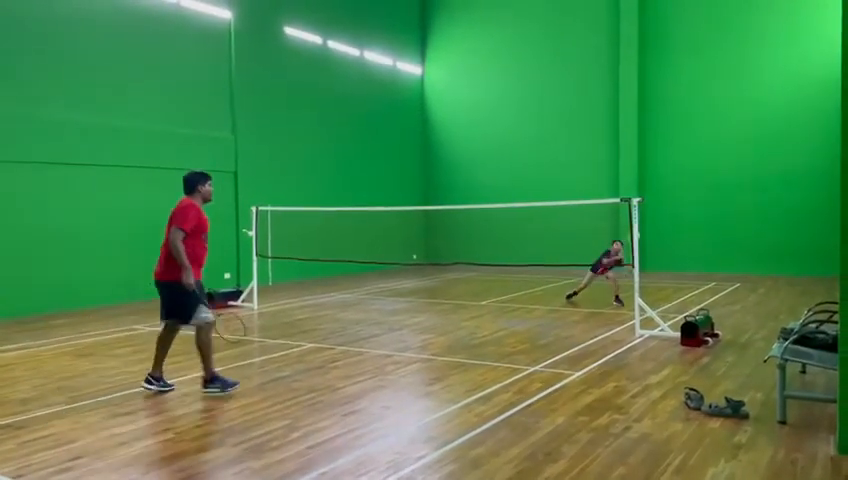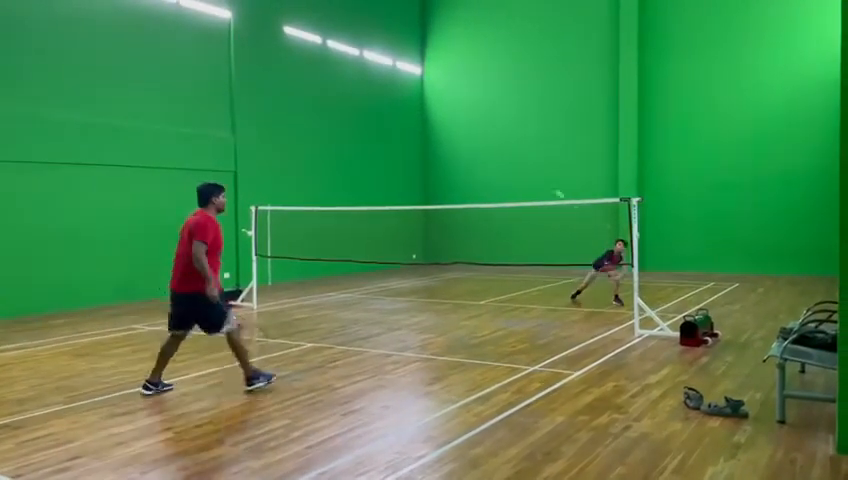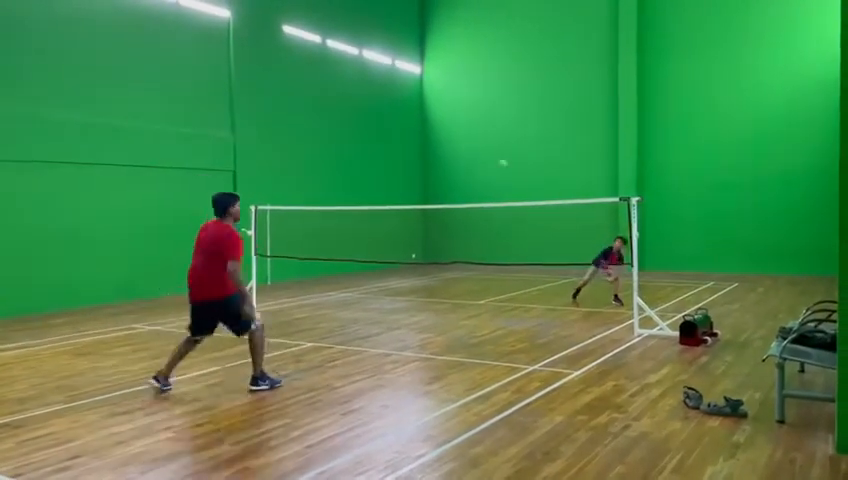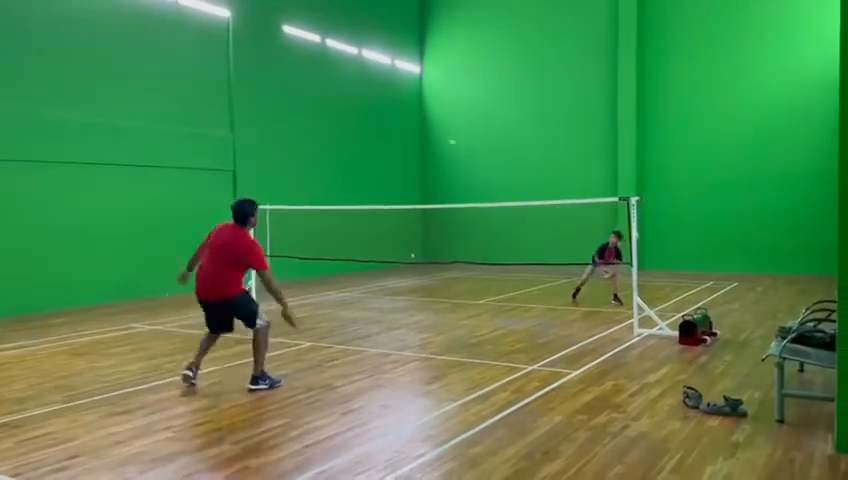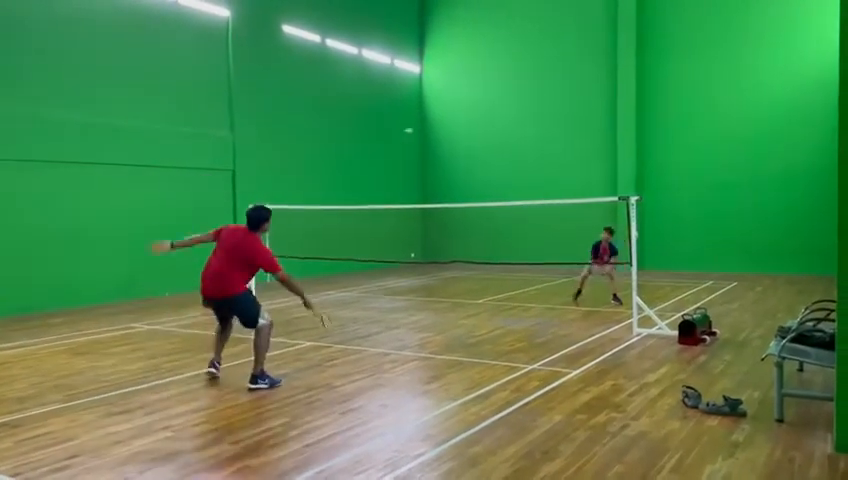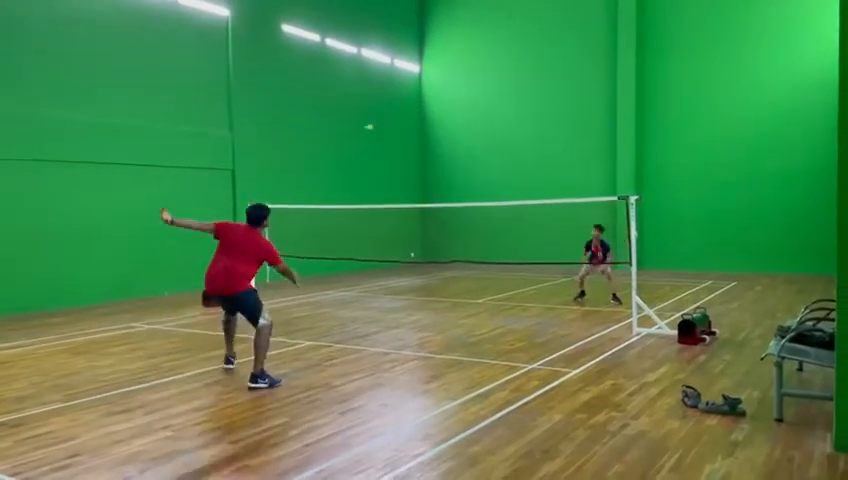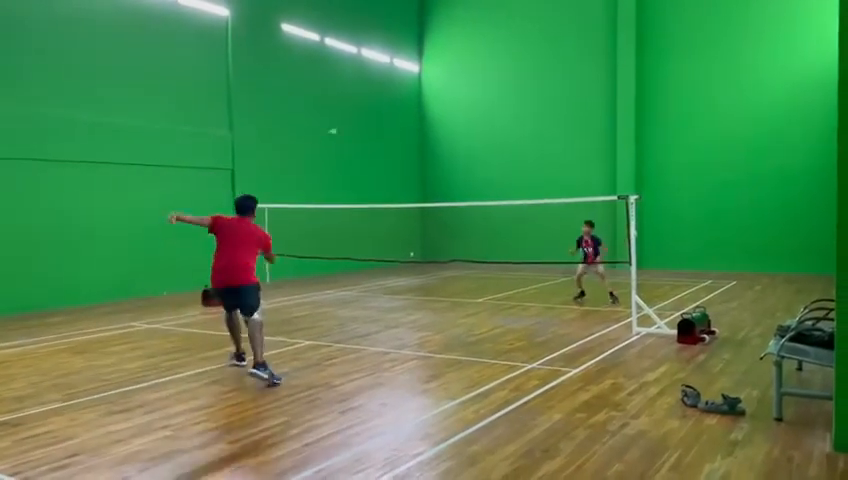
dt=0.1s
person 1, frame 1
left shoulder: (186, 207)
right shoulder: (189, 208)
right elbow: (174, 240)
right wrist: (186, 269)
left hip: (168, 277)
right hip: (178, 277)
left knee: (172, 325)
right knee: (205, 323)
left ankle: (155, 376)
right ankle: (210, 378)
person 1, frame 2
left shoulder: (197, 219)
right shoulder: (206, 222)
right elbow: (197, 254)
right wrist: (210, 282)
left hip: (181, 288)
right hip: (199, 289)
left knee: (178, 334)
right knee: (232, 329)
left ankle: (153, 381)
right ankle: (251, 376)
person 1, frame 3
left shoulder: (207, 227)
right shoulder: (232, 236)
right elbow: (233, 271)
right wrist: (247, 300)
left hip: (197, 294)
right hip: (220, 294)
left knee: (195, 337)
right knee: (256, 327)
left ankle: (162, 376)
right ankle: (258, 378)
person 1, frame 4
left shoulder: (220, 230)
right shoulder: (250, 246)
left elbow: (200, 250)
right elbow: (268, 280)
left wrist: (188, 270)
right wrist: (284, 306)
left hip: (203, 292)
right hip: (228, 293)
left knee: (215, 332)
right knee: (261, 325)
left ankle: (192, 367)
right ankle: (258, 377)
person 1, frame 5
left shoulder: (230, 231)
right shoulder: (261, 251)
left elbow: (201, 238)
right elbow: (284, 278)
left wrist: (173, 245)
right wrist: (303, 297)
left hip: (209, 288)
right hip: (232, 290)
left knee: (225, 323)
right knee: (263, 325)
left ankle: (215, 361)
right ankle: (258, 375)
person 1, frame 6
left shoulder: (228, 228)
right shoulder: (264, 246)
left elbow: (200, 226)
right elbow: (283, 269)
left wrist: (172, 221)
right wrist: (293, 277)
left hip: (213, 286)
right hip: (238, 288)
left knee: (230, 313)
right knee: (264, 325)
left ankle: (229, 356)
right ankle: (258, 375)
person 1, frame 7
left shoulder: (222, 221)
right shoulder: (261, 233)
left elbow: (200, 220)
right elbow: (271, 258)
left wrist: (177, 217)
right wrist: (262, 254)
left hip: (220, 281)
right hip: (245, 281)
left knee: (231, 312)
right knee: (254, 320)
left ankle: (239, 353)
right ankle: (259, 364)
